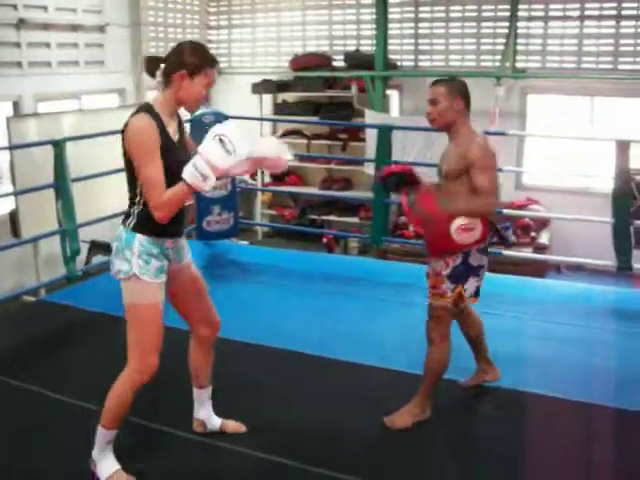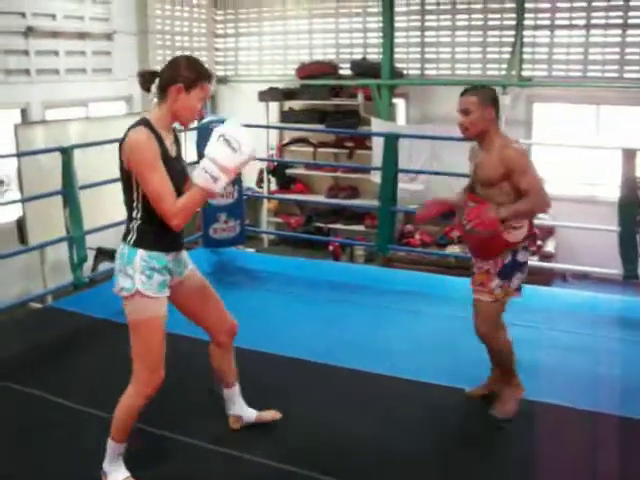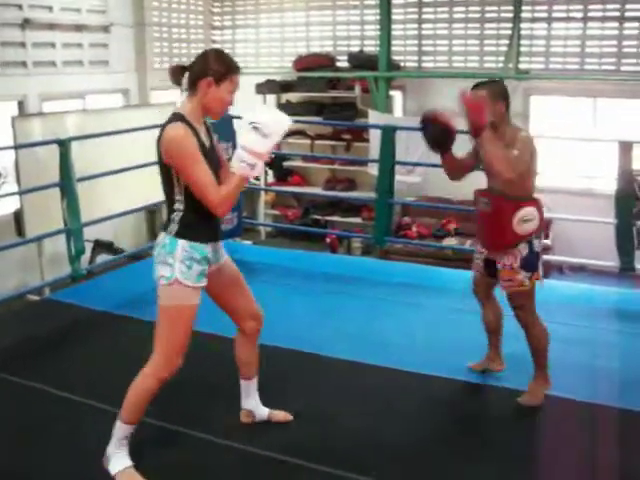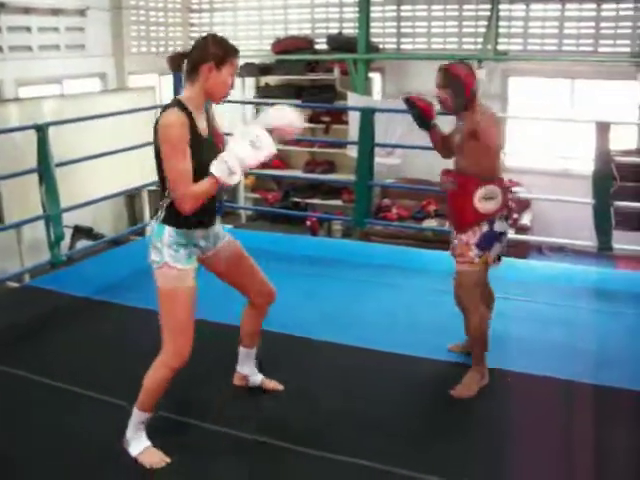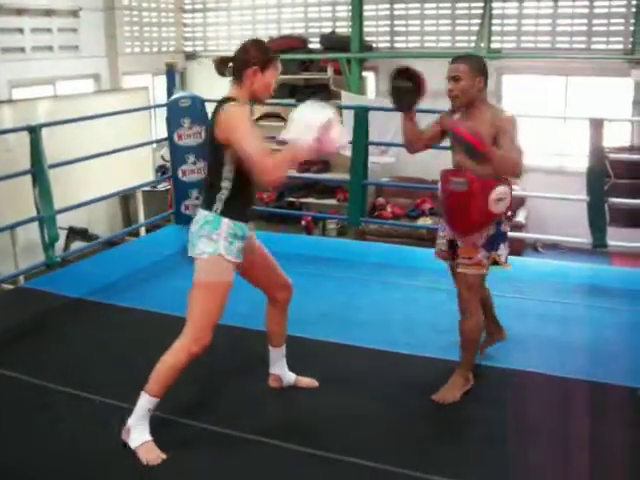
dt=0.3s
person 1, frame 1
left shoulder: (175, 120)
right shoulder: (142, 124)
left elbow: (205, 165)
right elbow: (161, 208)
left wrist: (248, 159)
right wrist: (205, 168)
left hip: (172, 245)
right hip: (142, 249)
left knee: (207, 326)
right knee: (143, 366)
left ankle: (204, 416)
person 1, frame 2
left shoulder: (171, 135)
right shoulder: (140, 139)
left elbow: (187, 198)
right elbow: (175, 215)
left wrist: (220, 169)
right wrist: (217, 169)
left hip: (174, 258)
right hip: (144, 264)
left knee: (223, 329)
right knee: (149, 380)
left ankle: (238, 412)
person 1, frame 3
left shoulder: (202, 126)
right shoulder: (177, 133)
left elbow: (226, 180)
right elbow: (219, 202)
left wrist: (255, 149)
right wrist: (251, 157)
left hip: (209, 248)
right hip: (182, 253)
left knee: (251, 321)
right knee: (165, 364)
left ankle: (251, 407)
person 1, frame 4
left shoulder: (203, 115)
right shoulder: (175, 120)
left elbow: (224, 147)
right elbow: (186, 201)
left wrist: (267, 129)
right wrist: (234, 163)
left hip: (208, 231)
right hip: (172, 238)
left knee: (263, 294)
right knee: (178, 353)
left ankle: (246, 371)
right ankle: (135, 433)
person 1, frame 5
left shoulder: (235, 110)
right shoulder: (235, 113)
left elbow: (266, 163)
right elbow: (269, 174)
left wrist: (309, 145)
right wrist: (307, 140)
left hip: (233, 228)
right hip: (219, 230)
left knee: (281, 291)
right knee: (196, 339)
left ankle: (279, 373)
right ankle: (137, 425)
person 2, frame 1
left shoulder: (476, 147)
right shoulder: (457, 144)
left elbow: (489, 202)
left wrist: (442, 207)
right wrist: (417, 185)
left hip: (461, 248)
right hip: (451, 244)
left knee: (437, 327)
right knee: (461, 310)
left ankle: (420, 404)
right ankle: (486, 367)
person 2, frame 2
left shoulder: (512, 153)
right shoulder: (476, 152)
left elbow: (540, 200)
left wrist: (497, 215)
right wrist: (449, 205)
left hip: (505, 249)
right hip: (485, 245)
left knee: (486, 324)
right knee: (487, 315)
left ankle: (511, 385)
right ankle: (499, 378)
person 2, frame 3
left shoulder: (520, 140)
right shoulder: (485, 142)
left elbow: (508, 174)
right elbow: (456, 172)
left wrist: (482, 130)
right wrist: (443, 148)
left hip: (517, 238)
right hip: (491, 234)
left knee: (524, 313)
right knee: (483, 292)
left ankle: (541, 377)
right ankle: (494, 356)
person 2, frame 4
left shoulder: (483, 116)
right shoulder: (467, 122)
left elbow: (493, 145)
right elbow: (446, 150)
left wrist: (466, 105)
right wrist: (429, 122)
left hip: (484, 217)
right hip: (468, 214)
left knee: (465, 293)
right knee: (477, 281)
left ankle: (478, 370)
right ankle: (477, 340)
person 2, frame 5
left shoulder: (500, 120)
right shoulder: (452, 116)
left elbow: (514, 168)
right elbow: (414, 145)
left wrist: (484, 150)
right wrist: (407, 111)
left knee: (467, 295)
right knee: (468, 283)
left ankle: (463, 374)
right ankle: (494, 329)
